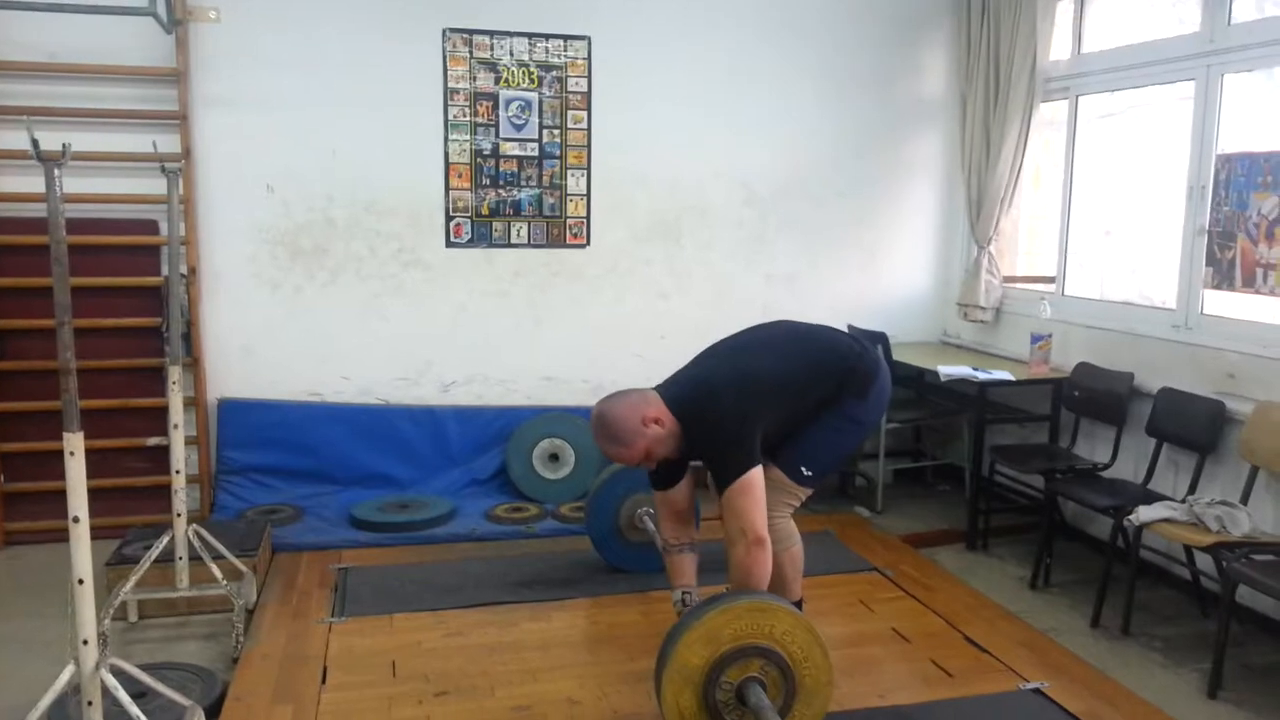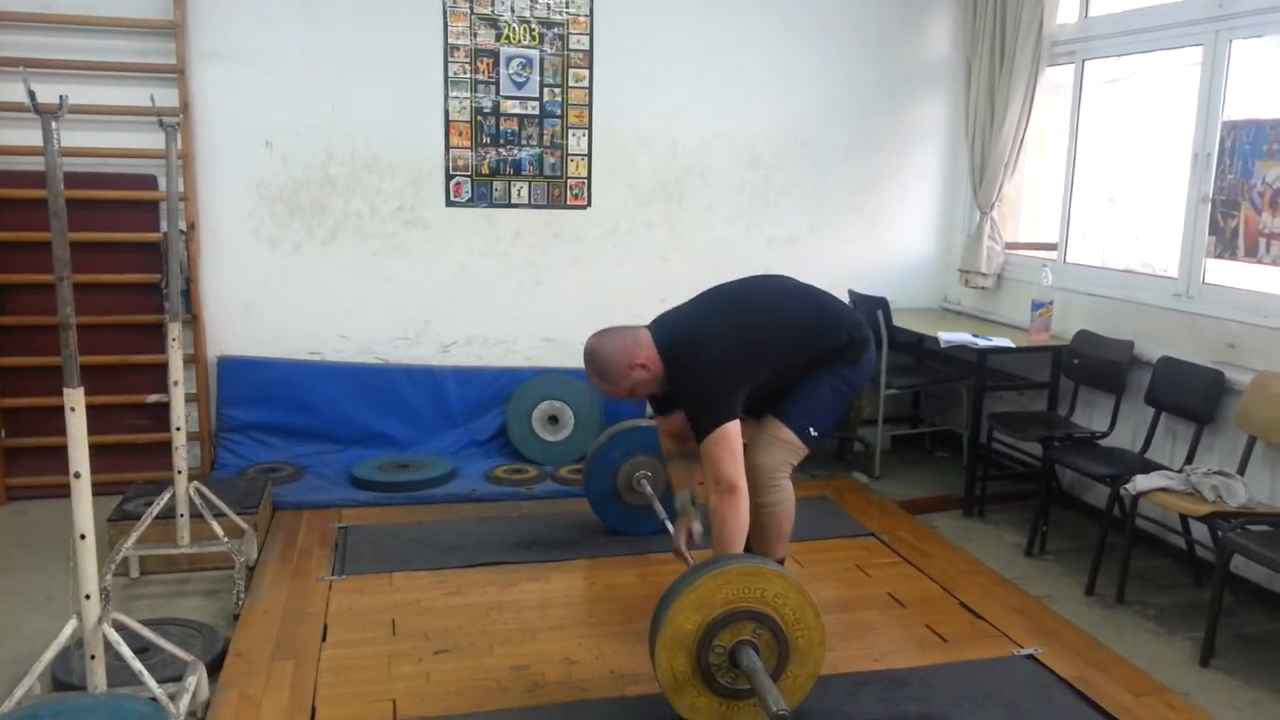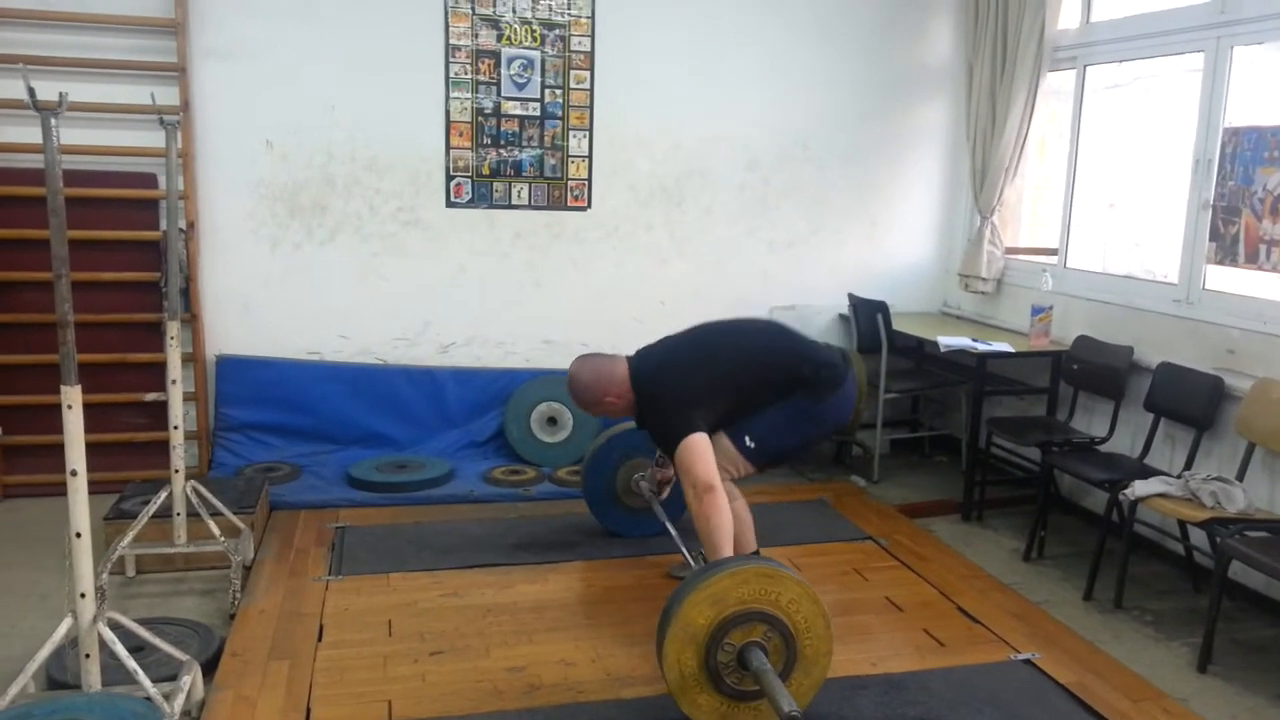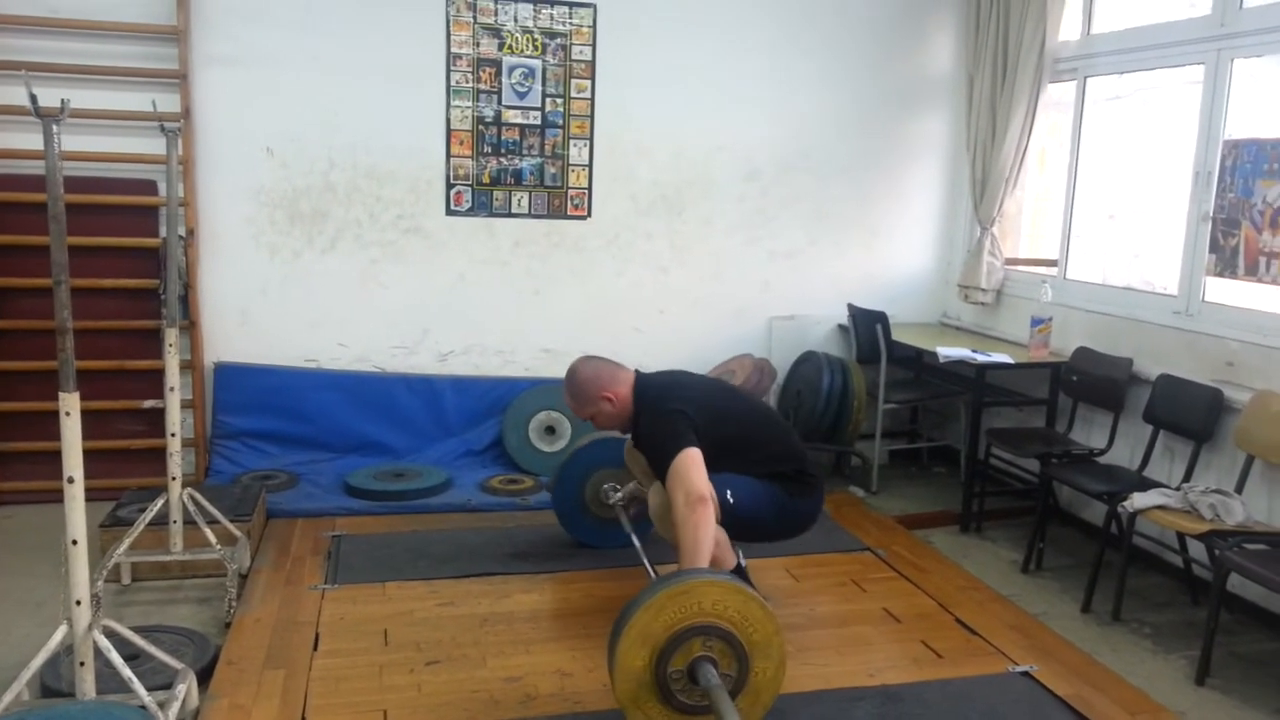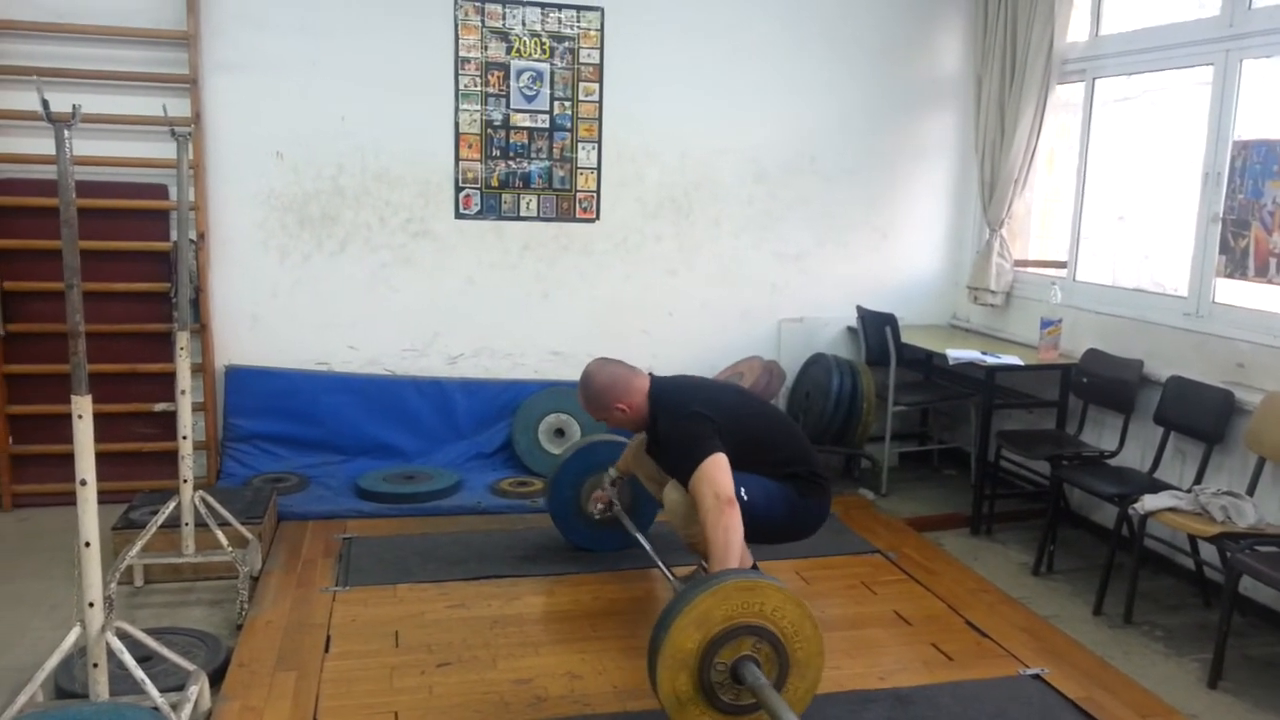
dt=0.7s
person 1, frame 1
left shoulder: (718, 423)
right shoulder: (667, 414)
left elbow: (751, 538)
right elbow: (677, 525)
right wrist: (687, 608)
left hip: (856, 383)
right hip: (801, 380)
left knee: (767, 508)
right knee: (735, 493)
person 1, frame 2
left shoulder: (703, 370)
right shoulder: (660, 347)
left elbow: (726, 485)
right elbow: (677, 439)
right wrist: (685, 510)
left hip: (843, 353)
right hip: (788, 348)
left knee: (765, 464)
right knee: (730, 453)
person 1, frame 3
left shoulder: (664, 398)
right shoulder: (648, 368)
left elbow: (705, 488)
right wrist: (671, 466)
left hip: (822, 393)
right hip: (801, 379)
left knee: (709, 474)
right ankle: (718, 557)
person 1, frame 4
left shoulder: (663, 416)
right shoulder: (654, 392)
left elbow: (695, 501)
right wrist: (640, 487)
left hip: (790, 498)
left knee: (668, 501)
right knee: (637, 453)
right ankle: (726, 559)
person 1, frame 5
left shoulder: (682, 422)
right shoulder: (663, 395)
left elbow: (721, 505)
right elbow: (642, 439)
left hip: (799, 499)
left knee: (683, 500)
right knee: (645, 453)
right ankle: (728, 564)
